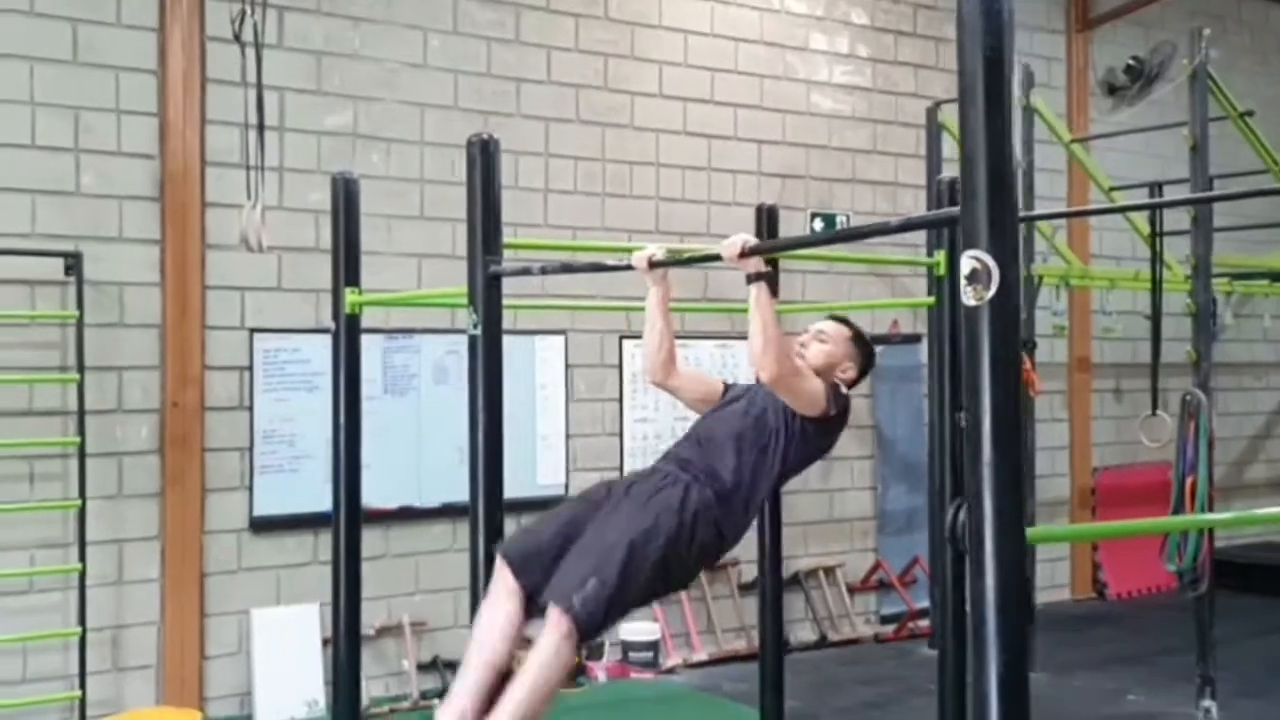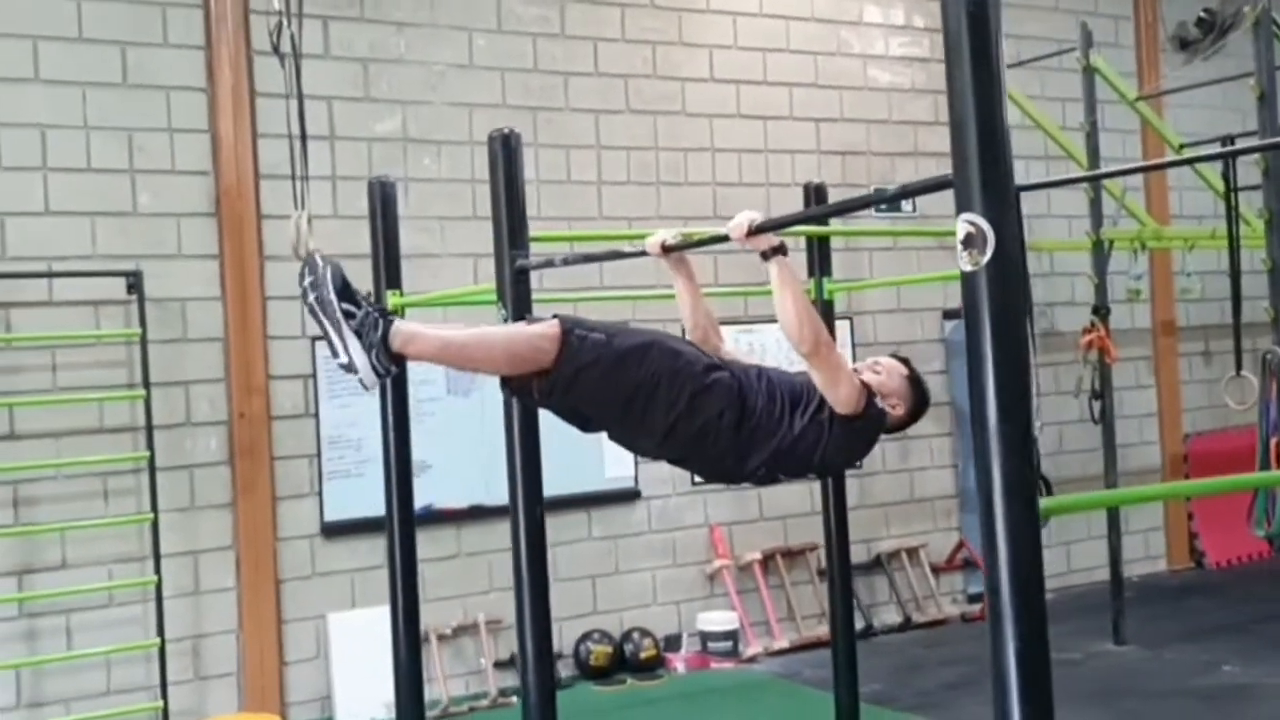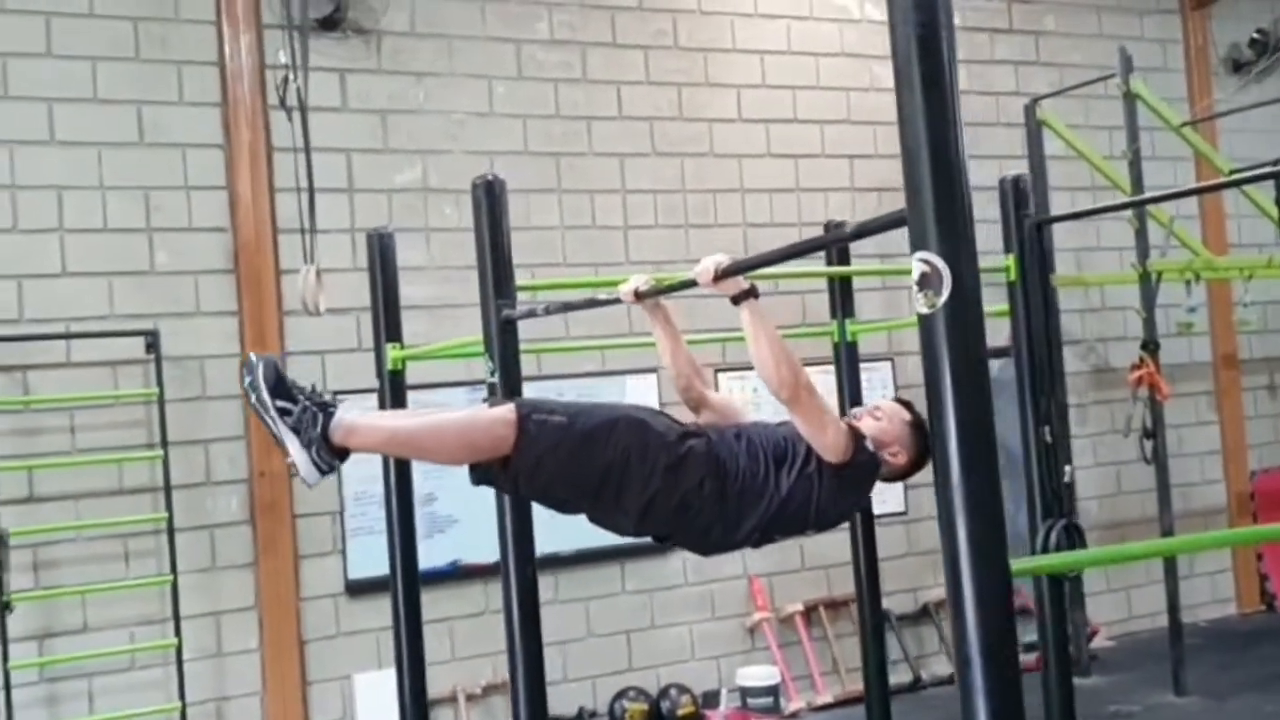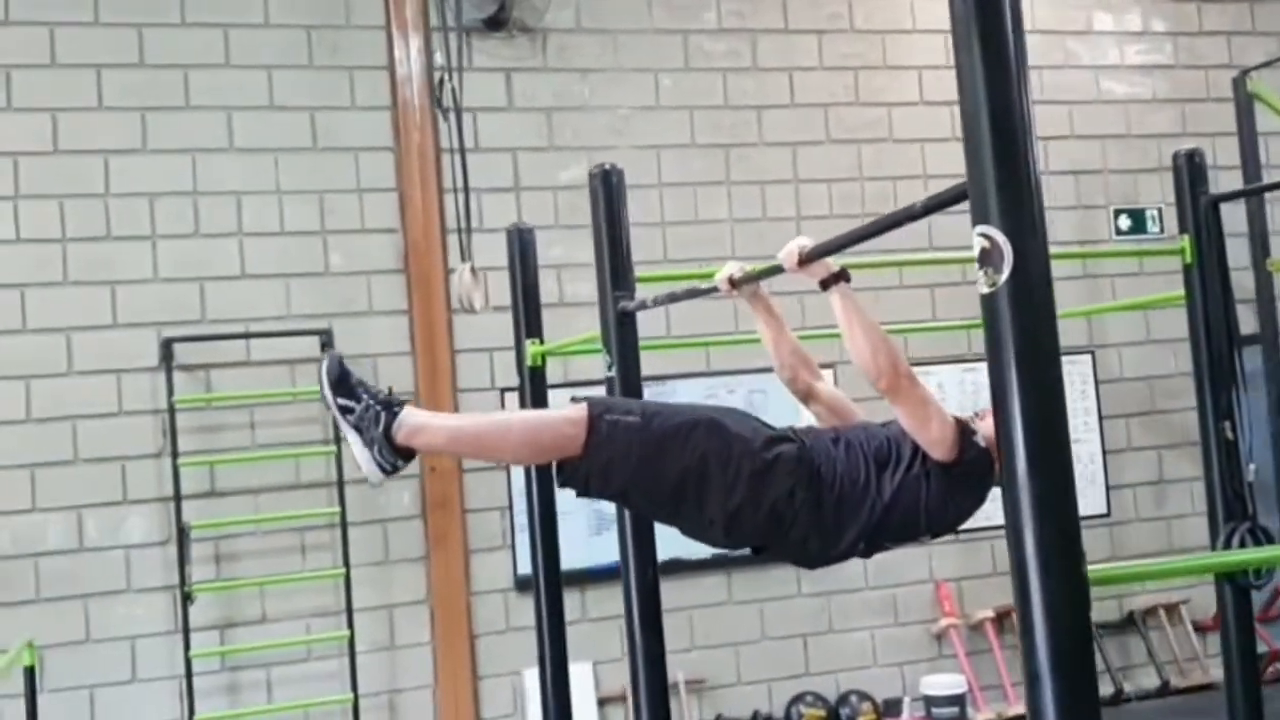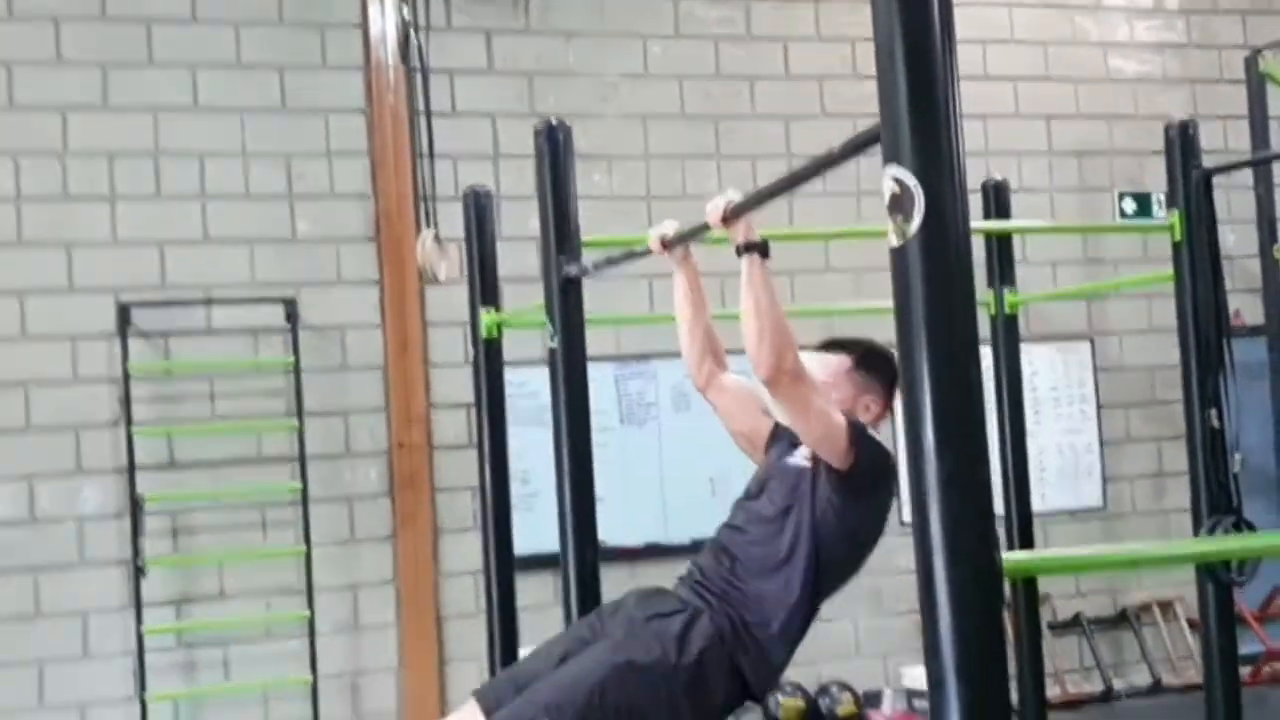
dt=1s
person 1, frame 1
left shoulder: (823, 404)
right shoulder: (753, 396)
left elbow: (772, 367)
right elbow: (663, 371)
left wrist: (756, 277)
right wrist: (658, 286)
left hip: (695, 504)
right hip: (658, 485)
left knee: (565, 612)
right knee: (513, 567)
person 1, frame 2
left shoulder: (853, 419)
right shoulder: (798, 402)
left elbow: (812, 345)
right elbow: (709, 345)
left wrist: (773, 254)
right wrist: (679, 268)
left hip: (709, 409)
right hip: (691, 402)
left knee: (550, 340)
right knee: (535, 348)
left ankle: (386, 338)
right ankle: (381, 339)
person 1, frame 3
left shoulder: (847, 469)
right shoulder: (786, 451)
left elbow: (793, 390)
right elbow: (698, 396)
left wrist: (742, 297)
right wrist: (656, 312)
left hip: (687, 480)
right hip: (677, 475)
left knee: (507, 425)
right knee: (498, 424)
left ankle: (332, 432)
right ankle: (330, 427)
person 1, frame 4
left shoulder: (961, 464)
right shoulder: (901, 451)
left elbow: (890, 378)
right elbow: (806, 382)
left wrist: (832, 281)
right wrist: (756, 300)
left hip: (778, 484)
right hip: (767, 485)
left knee: (579, 425)
right knee: (573, 426)
left ankle: (398, 431)
right ankle: (403, 423)
person 1, frame 5
left shoulder: (858, 465)
right shoulder: (794, 451)
left elbow: (778, 374)
right elbow: (708, 373)
left wrist: (749, 250)
right wrist: (683, 265)
left hip: (702, 642)
right hip: (677, 613)
